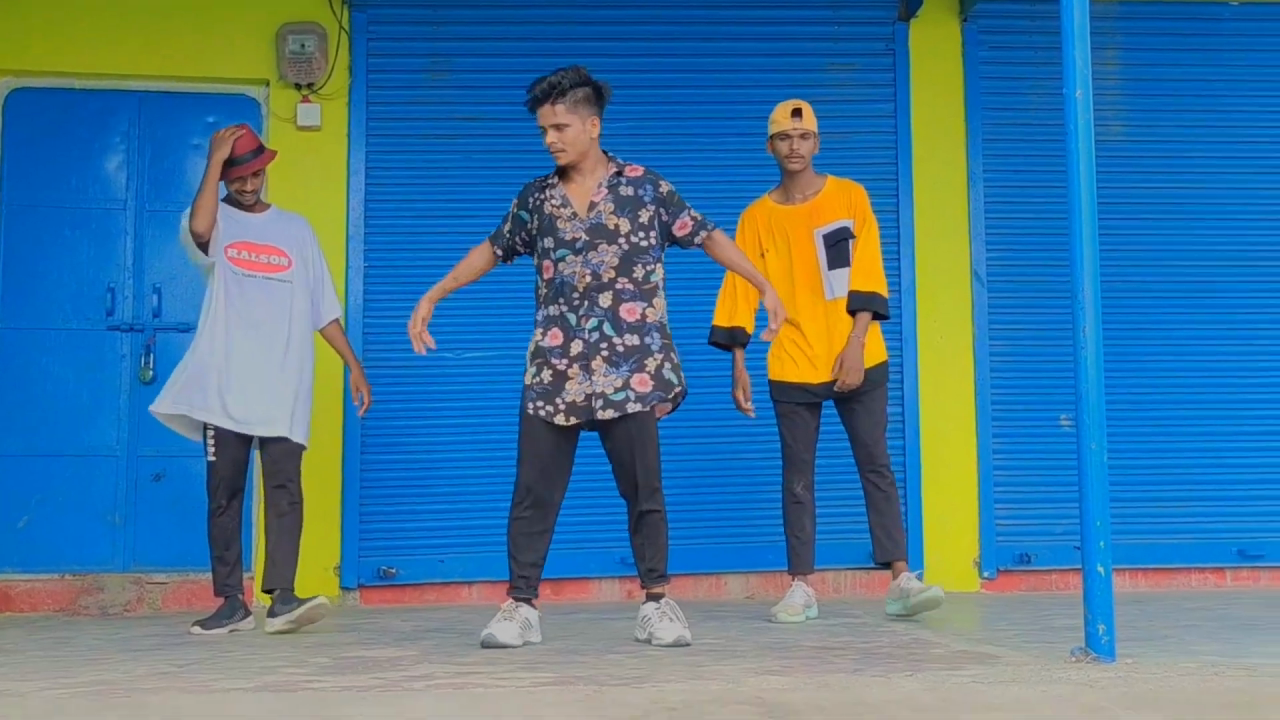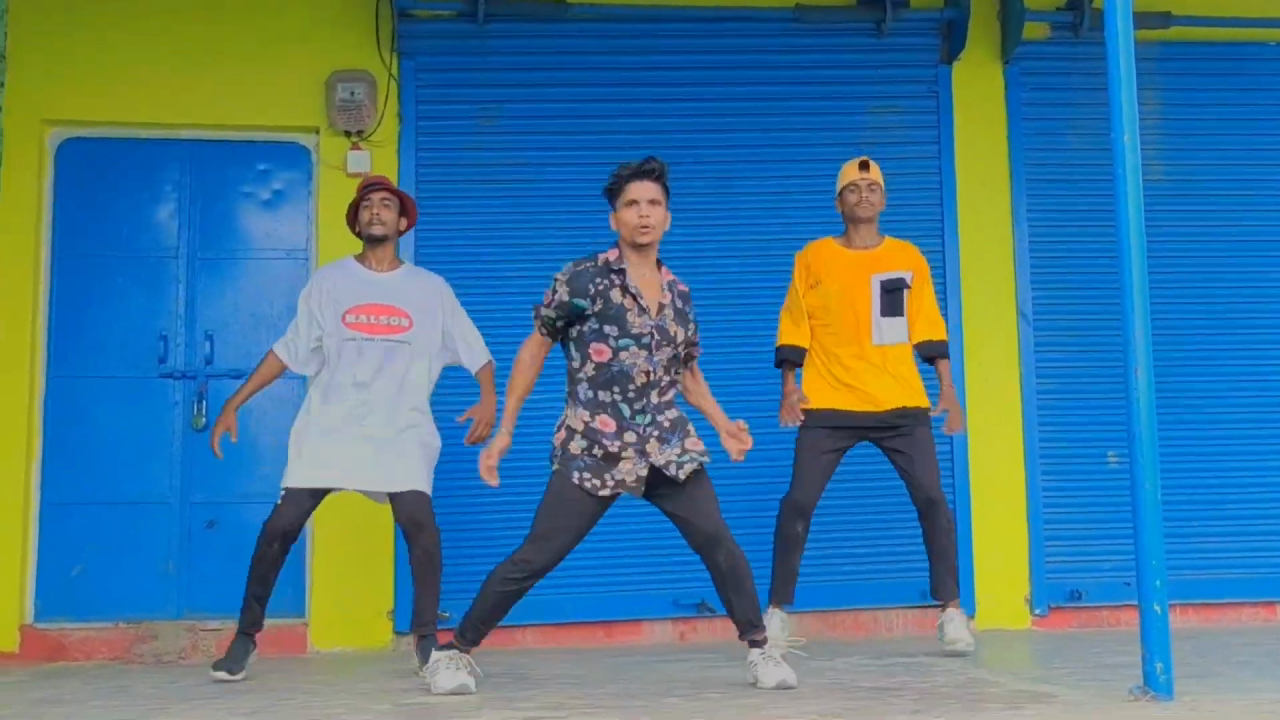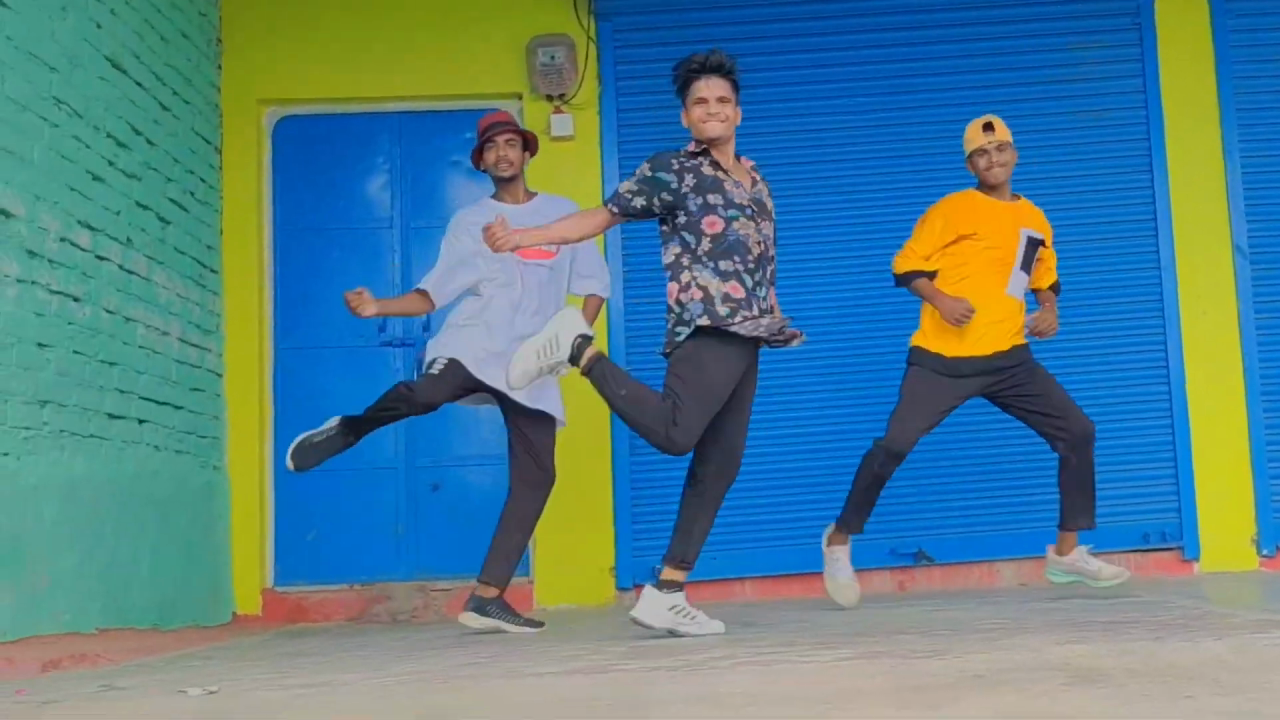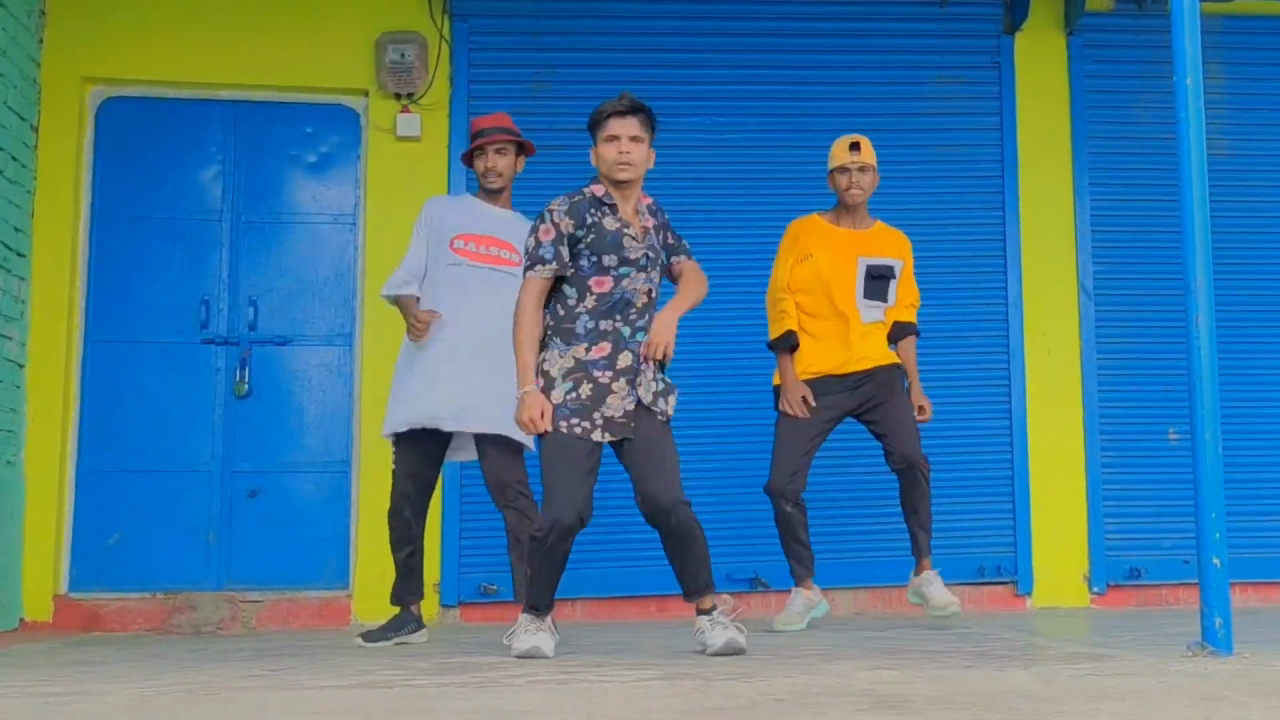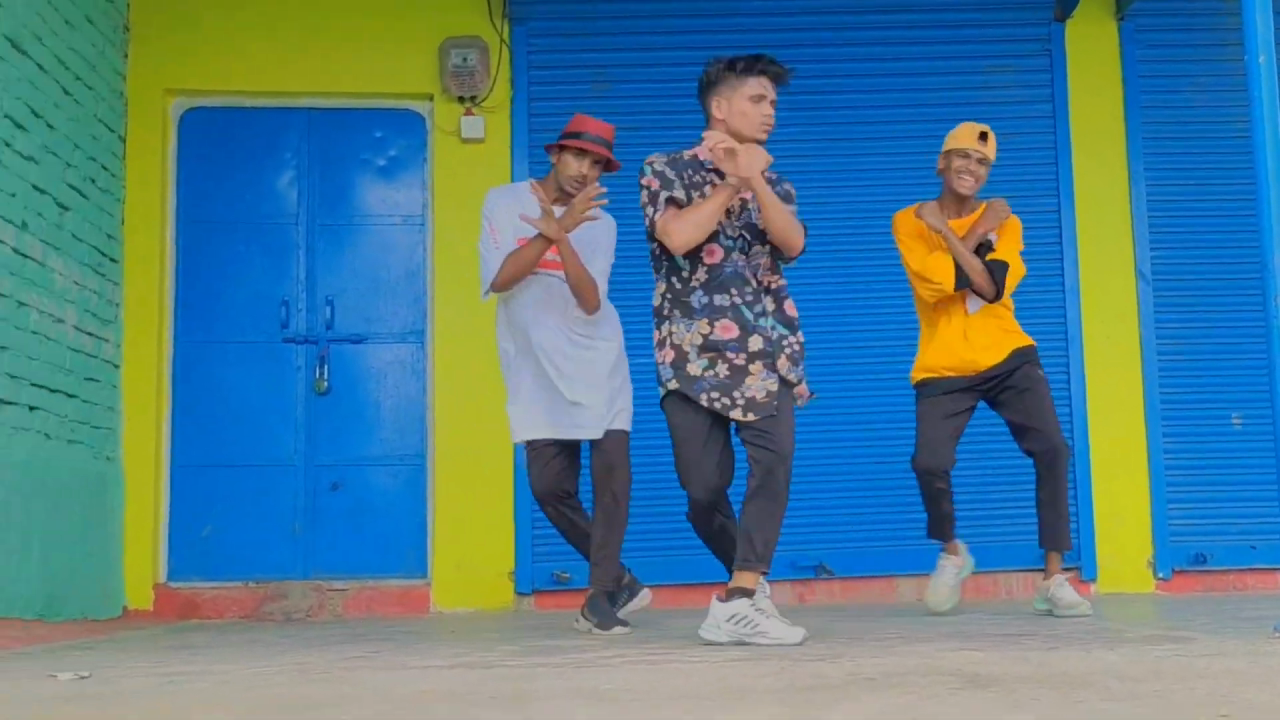
dt=1s
person 1, frame 1
left shoulder: (645, 186)
right shoulder: (535, 196)
left elbow: (707, 237)
right elbow: (491, 250)
left wrist: (764, 286)
right wrist: (433, 296)
left hip: (628, 363)
right hip: (554, 365)
left knee: (641, 487)
right knee: (534, 491)
left ankle: (655, 602)
right ankle: (521, 606)
person 1, frame 2
left shoulder: (679, 286)
right shoulder: (581, 277)
right elbow: (537, 345)
left wrist: (720, 420)
right wrist: (503, 430)
left hip: (665, 442)
right hip: (590, 446)
left knee: (716, 543)
right knee: (538, 557)
left ankle: (757, 648)
right ankle: (454, 648)
person 1, frame 3
left shoulder: (755, 180)
right shoulder: (670, 170)
right elbow: (602, 215)
left wrist: (768, 307)
right wrist: (527, 237)
left hip: (744, 332)
right hip: (704, 322)
left knee: (719, 463)
right knee: (672, 430)
left ankle: (665, 594)
right ankle: (577, 347)
person 1, frame 4
left shoulder: (657, 218)
right shoulder: (567, 212)
left elbow: (694, 277)
right elbow: (531, 300)
left wrist: (671, 313)
right wrist: (529, 388)
left hip: (639, 385)
right hip: (573, 387)
left knee: (666, 503)
right knee: (565, 512)
left ankle: (710, 613)
right ankle: (536, 613)
person 1, frame 5
left shoulder: (775, 180)
right shoulder: (667, 170)
left elbow: (792, 240)
right elbow: (678, 240)
left wrist: (751, 176)
right wrist: (729, 181)
left hip: (766, 347)
right hip: (692, 349)
left knee: (773, 459)
right knee: (704, 490)
left ankle: (740, 600)
right ankle: (747, 586)
person 2, frame 1
left shoulder: (297, 229)
right shoulder: (210, 218)
left elbow: (322, 307)
right elbow: (201, 232)
left wrist: (353, 364)
right wrist: (215, 158)
left hip: (285, 385)
right hip: (225, 383)
left knee: (285, 488)
right knee: (224, 491)
left ankle: (282, 598)
right ankle: (232, 601)
person 2, frame 2
left shoulder: (431, 288)
right shoulder: (327, 281)
left elbow: (474, 350)
right elbow: (290, 350)
left wrist: (487, 398)
right wrist: (234, 403)
left hip: (399, 436)
right hip: (328, 434)
left knee: (421, 530)
right knee: (280, 529)
left ankle: (429, 641)
right ankle: (245, 637)
person 2, frame 3
left shoulder: (560, 214)
right shoulder: (471, 220)
left elbow: (593, 286)
right elbow: (433, 292)
right wrist: (376, 307)
right hip: (475, 344)
left knee: (535, 479)
right knee: (424, 394)
left ankle: (489, 598)
right ankle: (345, 431)
person 2, frame 4
left shoulder: (534, 233)
right shoulder: (439, 213)
right elbow: (402, 286)
right wrist: (408, 316)
left hip: (493, 385)
right hip: (427, 382)
left knee: (513, 493)
right knee: (406, 503)
right ankle: (407, 614)
person 2, frame 5
left shoulder: (599, 225)
right shoulder: (503, 202)
left elbow: (592, 305)
right elbow: (496, 283)
left wrist: (559, 236)
right wrist: (544, 235)
left hip: (595, 364)
right hip: (535, 371)
left knee: (613, 473)
right knee: (549, 486)
left ankle: (599, 599)
right ankle: (616, 582)
person 3, frame 1
left shoulder: (852, 197)
right shoulder: (757, 217)
left elbow: (869, 275)
right elbow: (740, 292)
left wrist: (857, 342)
right wrist: (738, 366)
left hip: (860, 359)
right hip: (793, 366)
left knee: (876, 462)
right knee: (798, 473)
left ankle: (902, 578)
right ankle: (801, 585)
person 3, frame 2
left shoulder: (908, 258)
right shoulder: (815, 257)
left elbow: (927, 325)
right elbow: (794, 322)
left wrist: (947, 385)
right wrist: (790, 384)
left hip: (898, 403)
right hip: (828, 403)
left knee: (931, 497)
right knee: (798, 502)
left ankle: (950, 613)
right ankle: (778, 611)
person 3, frame 3
left shoulder: (1036, 217)
right shoulder: (955, 210)
left elbow: (1044, 280)
right elbow: (909, 270)
left wrist: (1049, 310)
right wrist: (942, 299)
left hip: (1006, 356)
right hip: (944, 357)
left knee: (1077, 432)
right knee: (891, 446)
left ankle: (1069, 551)
right ankle: (841, 539)
person 3, frame 4
left shoulder: (896, 245)
right shoulder: (802, 234)
left elbow: (902, 320)
right elbow: (783, 306)
left wrist: (916, 386)
right wrist: (789, 376)
left hip: (875, 376)
right hip: (814, 380)
left knee: (910, 461)
right knee: (782, 484)
left ankle: (924, 573)
right ankle: (805, 591)
person 3, frame 5
left shoulder: (1006, 225)
right shoulder: (909, 220)
left elbow: (996, 288)
right elbow: (943, 282)
left wrist: (949, 233)
right wrist: (975, 233)
left hip: (1008, 356)
right hip: (943, 367)
left knee: (1050, 448)
right knee: (929, 463)
left ankle: (1053, 578)
right ankle: (950, 551)
